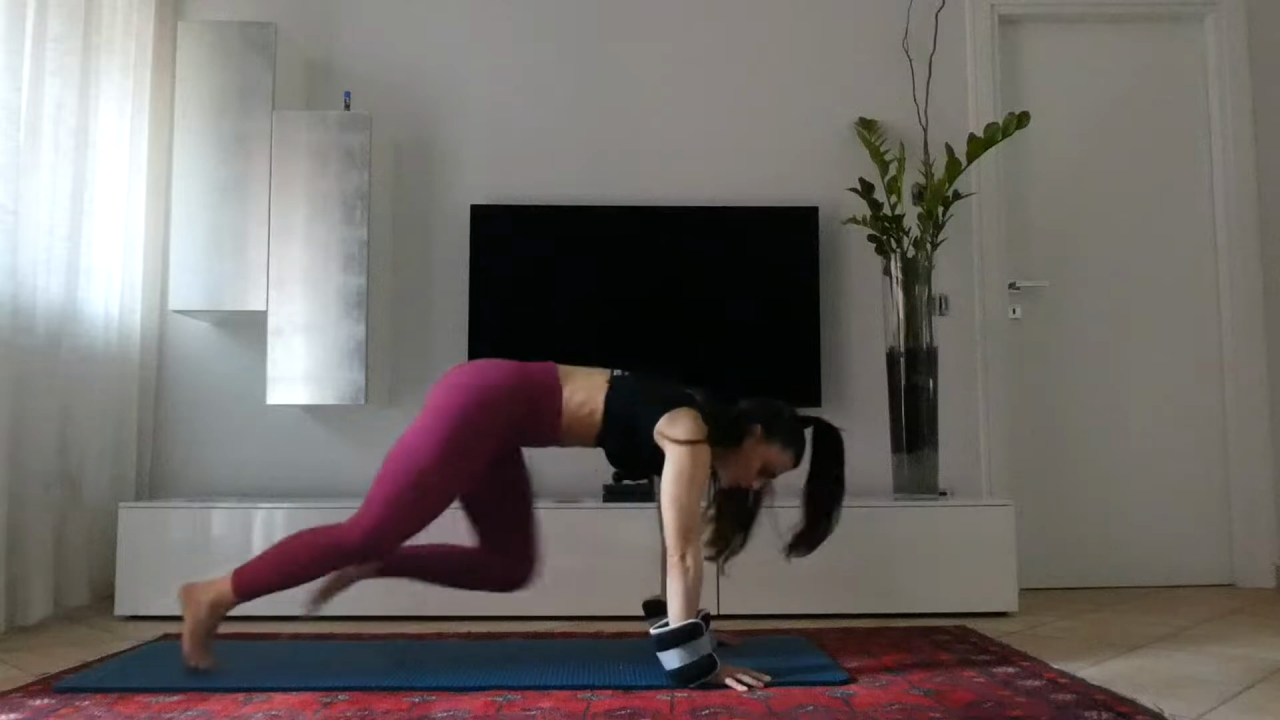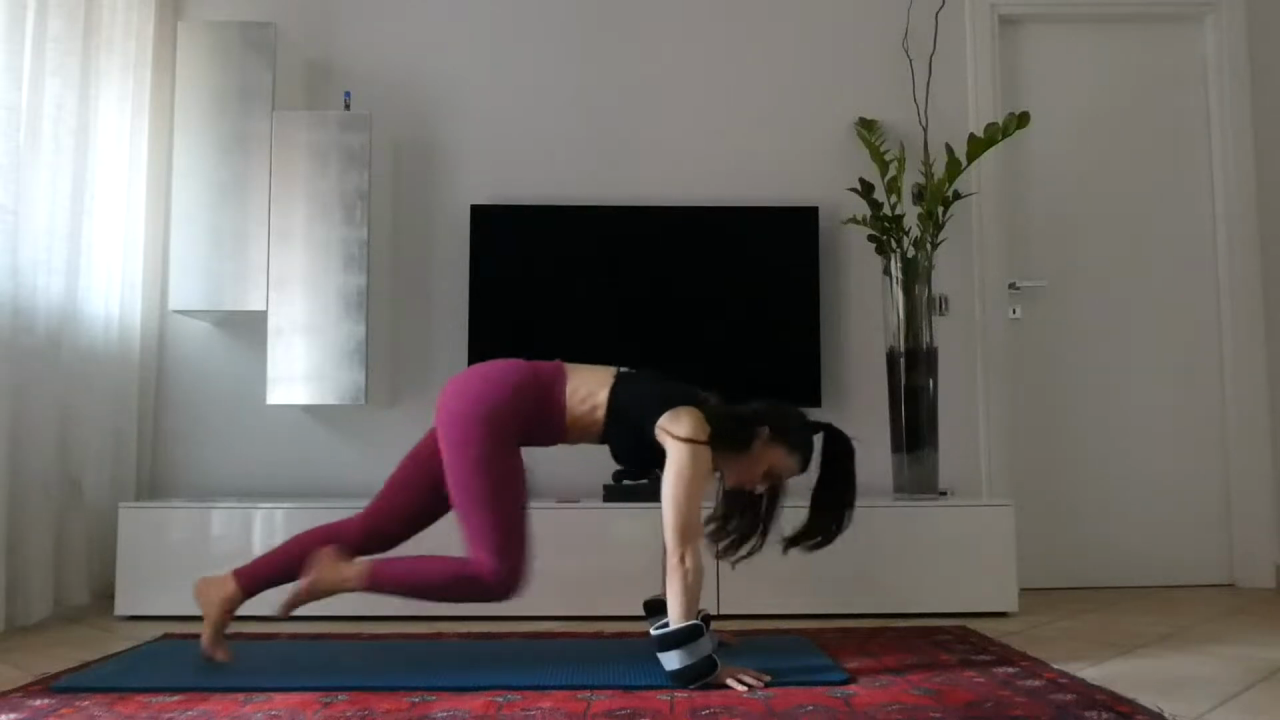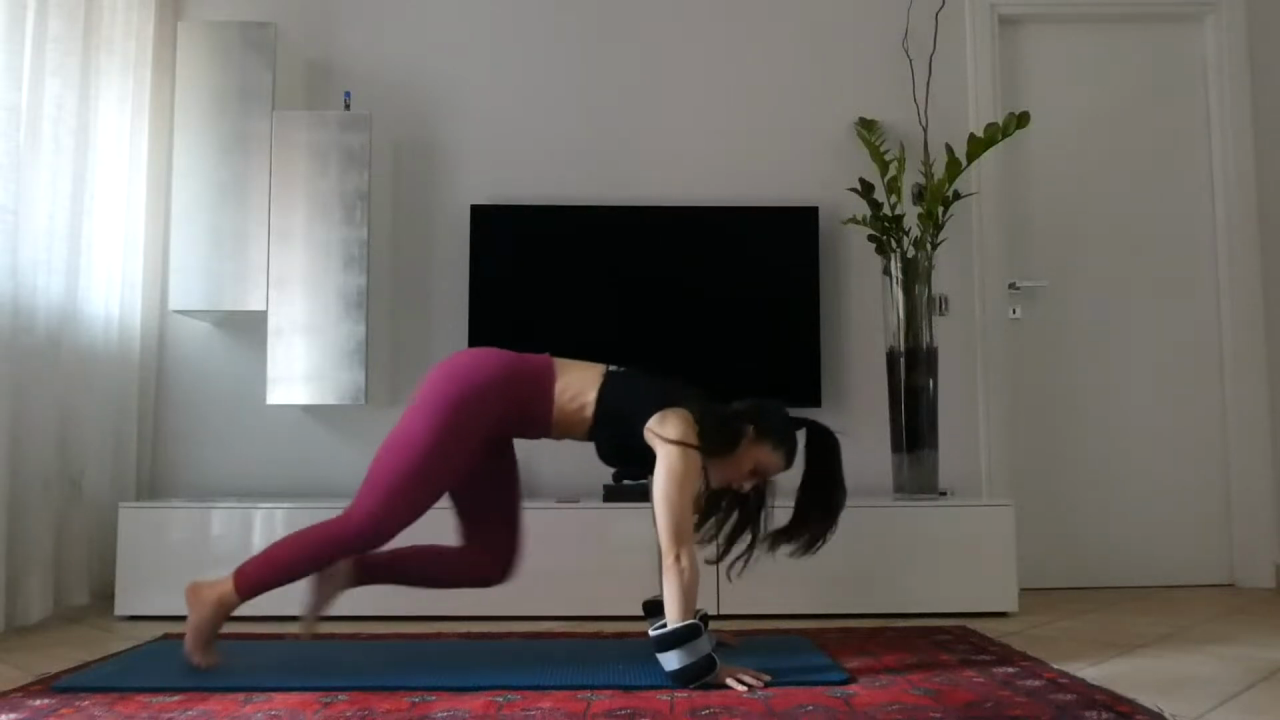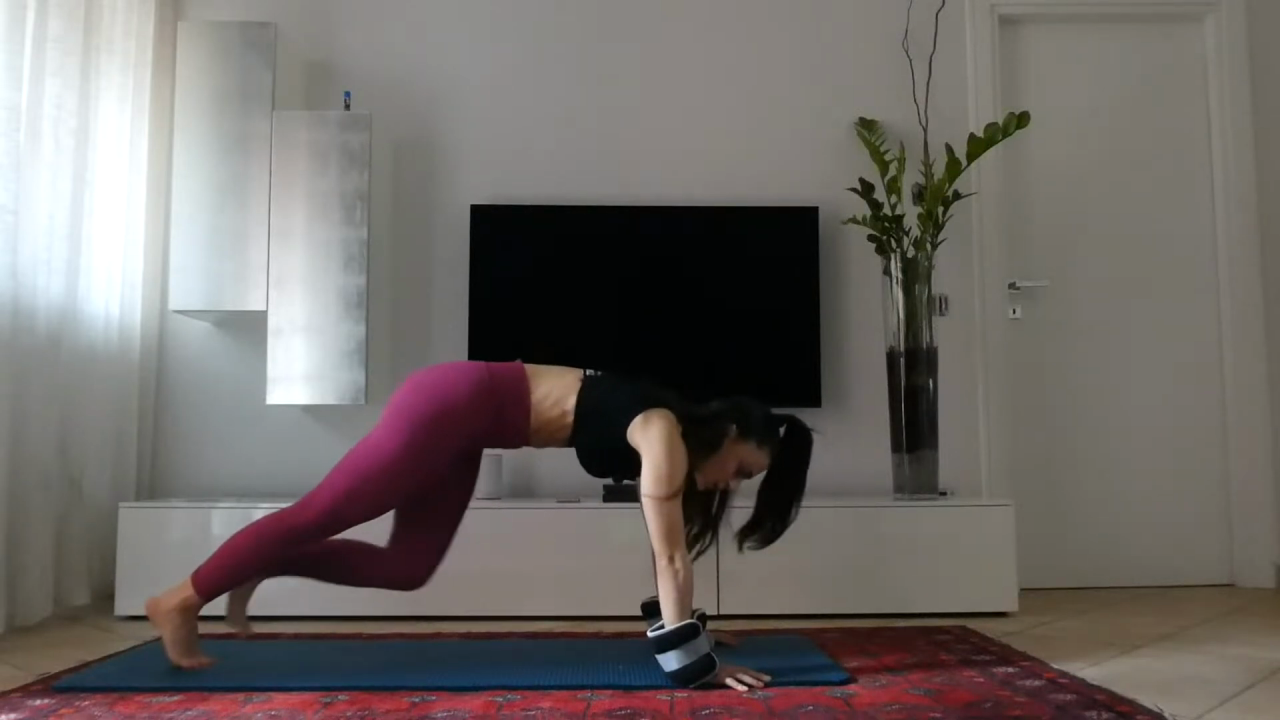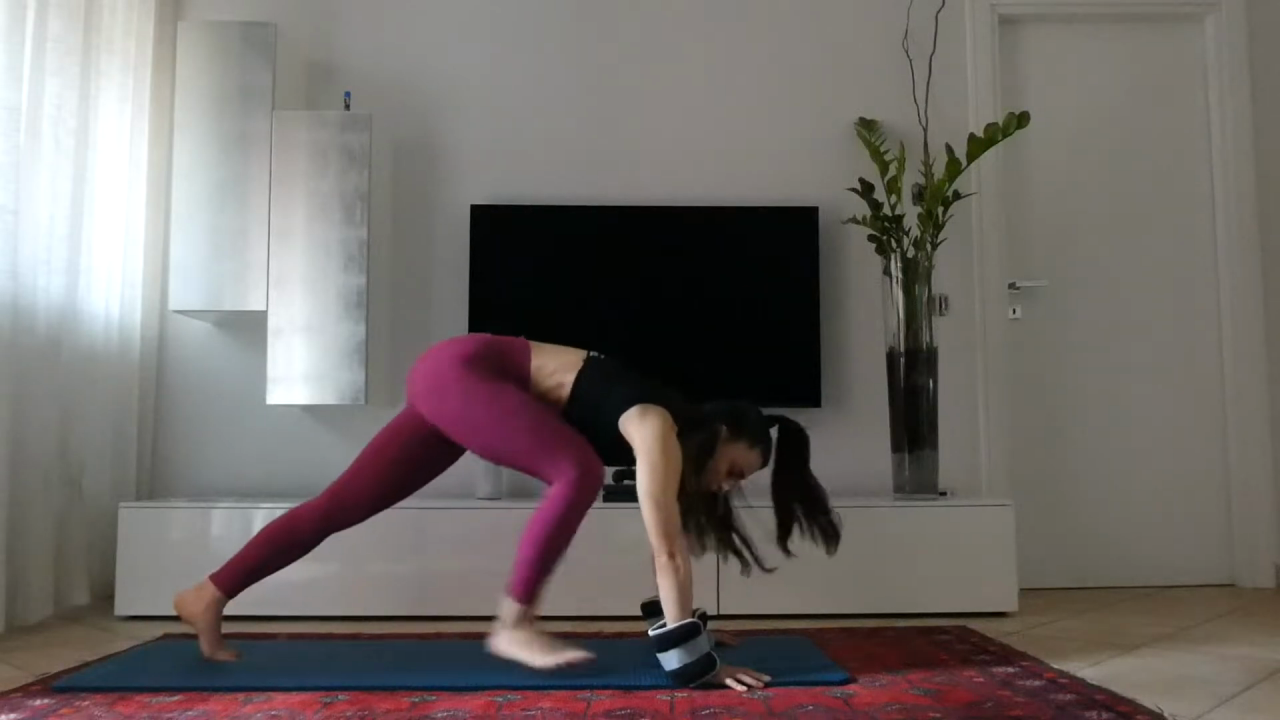
dt=0.5s
person 1, frame 1
left shoulder: (694, 437)
right shoulder: (693, 434)
left elbow: (681, 552)
right elbow: (681, 554)
left wrist: (688, 640)
right wrist: (692, 659)
left hip: (491, 408)
right hip: (484, 402)
left knee: (512, 570)
right knee: (371, 532)
left ankle: (362, 564)
right ankle: (214, 596)
person 1, frame 2
left shoulder: (702, 431)
right shoulder: (694, 432)
left elbow: (682, 550)
right elbow: (681, 551)
left wrist: (691, 636)
right wrist: (694, 658)
left hip: (495, 406)
right hip: (490, 402)
left knee: (376, 527)
right knee: (496, 574)
left ankle: (225, 590)
right ankle: (346, 575)
person 1, frame 3
left shoulder: (691, 436)
right shoulder: (683, 433)
left elbow: (676, 552)
right elbow: (676, 554)
left wrist: (688, 636)
right wrist: (691, 659)
left hip: (486, 398)
right hip: (474, 390)
left knee: (492, 565)
right knee: (368, 522)
left ankle: (349, 570)
right ankle: (219, 596)
person 1, frame 4
left shoulder: (674, 438)
right shoulder: (667, 433)
left elbow: (671, 554)
right elbow: (669, 558)
left wrist: (689, 639)
right wrist: (693, 660)
left hip: (465, 416)
right hip: (455, 403)
left knee: (407, 568)
right knee: (319, 514)
left ankle: (261, 563)
right ankle: (179, 602)
person 1, frame 5
left shoulder: (677, 439)
right shoulder: (661, 433)
left elbow: (670, 549)
right elbow: (666, 554)
left wrist: (685, 640)
right wrist: (694, 660)
left hip: (460, 378)
right hip: (457, 369)
left knee: (341, 504)
right knee: (578, 473)
left ankle: (208, 597)
right ankle: (512, 624)
